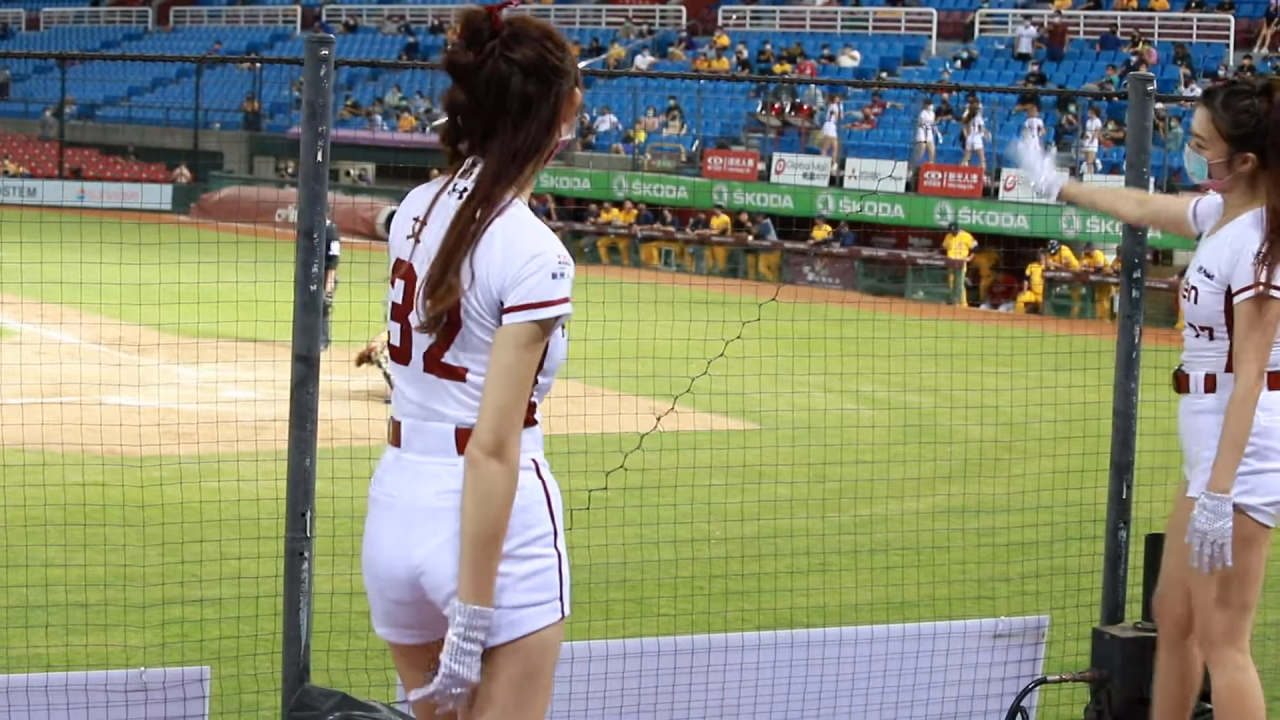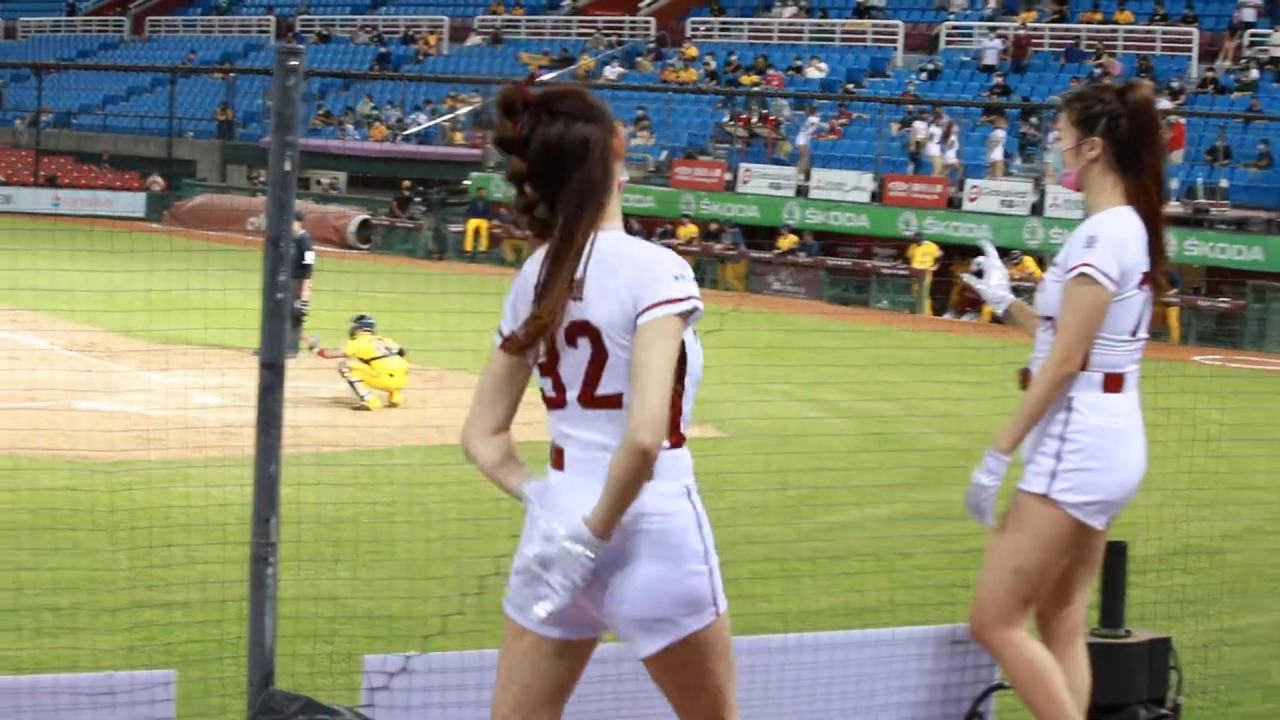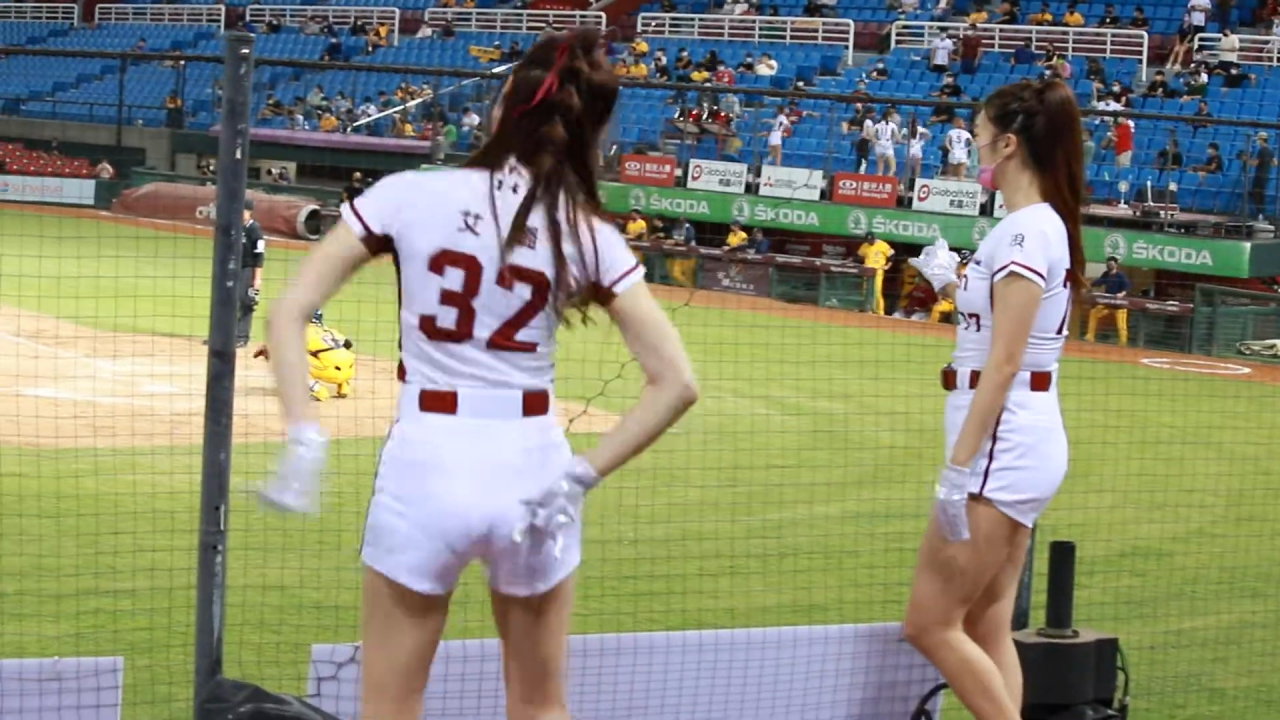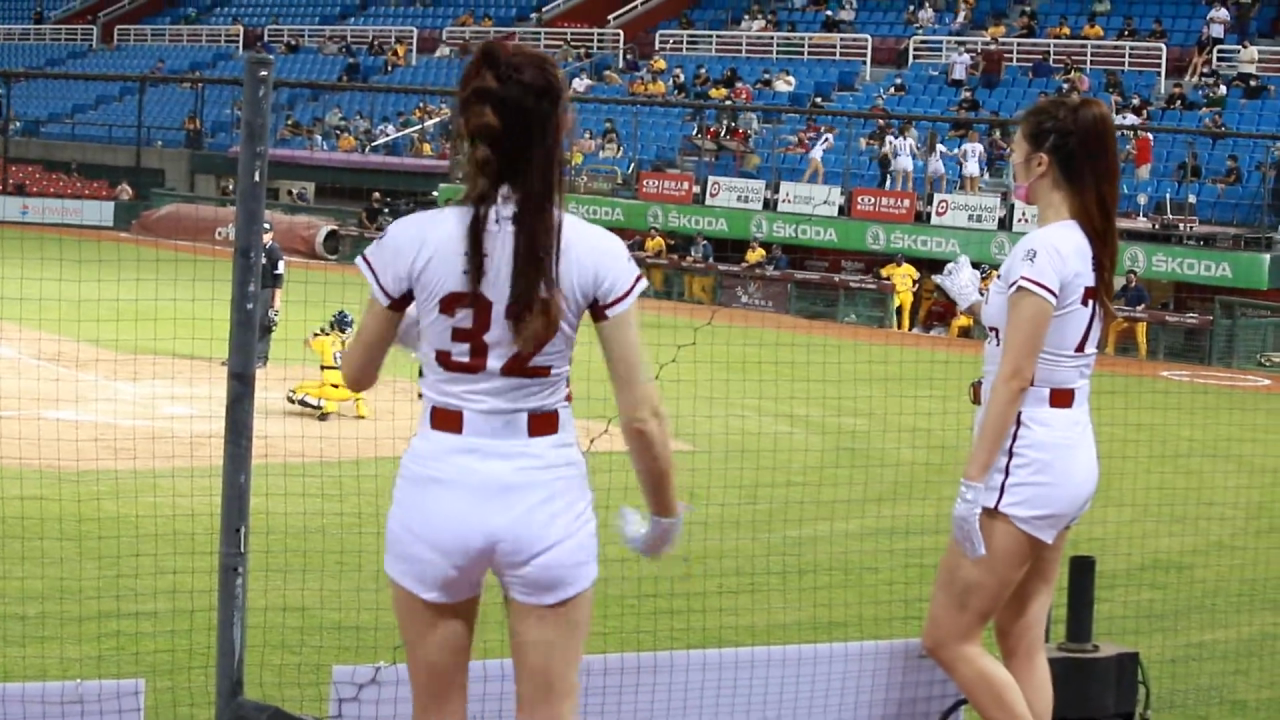
dt=1s
person 1, frame 1
left shoulder: (416, 209)
right shoulder: (534, 253)
right elbow: (495, 446)
right wrist: (472, 622)
left hip: (394, 515)
right hip: (494, 532)
person 1, frame 2
left shoulder: (529, 284)
right shoulder: (655, 271)
left elbow: (482, 438)
right elbow: (652, 439)
left wrist: (560, 523)
right wrist: (586, 538)
left hip: (556, 537)
right hip: (653, 548)
person 1, frame 3
left shoulder: (409, 193)
right shoulder: (594, 237)
left elbow: (290, 308)
right elbow: (676, 382)
left wrist: (304, 434)
right wrist: (576, 475)
left hip: (424, 473)
right hip: (529, 478)
person 1, frame 4
left shoulder: (414, 238)
right shoulder: (598, 253)
left elbow: (358, 373)
right elbow: (643, 419)
right wrist: (662, 513)
left hip: (439, 491)
right hip: (546, 496)
person 2, frame 1
right shoulder: (1220, 215)
right elbow: (1143, 207)
left wrist: (1216, 492)
right wrist: (1061, 187)
right hip: (1212, 447)
left knee: (1219, 640)
right knee: (1173, 619)
person 2, frame 2
left shoulder: (1102, 235)
right shoulder: (1130, 228)
left elbow: (1064, 363)
left wrist: (998, 454)
right wrist: (1006, 301)
left hip: (1078, 449)
right hip: (1102, 445)
left knee: (995, 620)
right knee: (1060, 625)
person 2, frame 3
left shoulder: (1023, 230)
right shoulder: (1046, 224)
left elbow: (1004, 363)
left wrist: (958, 468)
right wrist: (951, 284)
left hip: (1003, 448)
right hip: (1024, 445)
left knee: (930, 624)
right knee: (987, 626)
person 2, frame 4
left shoulder: (1042, 247)
right shoulder: (1088, 244)
left elbow: (1013, 378)
left wrist: (973, 482)
right wrist: (975, 302)
left hip: (1028, 460)
right hip: (1066, 455)
left knee: (948, 638)
right knee: (1021, 641)
